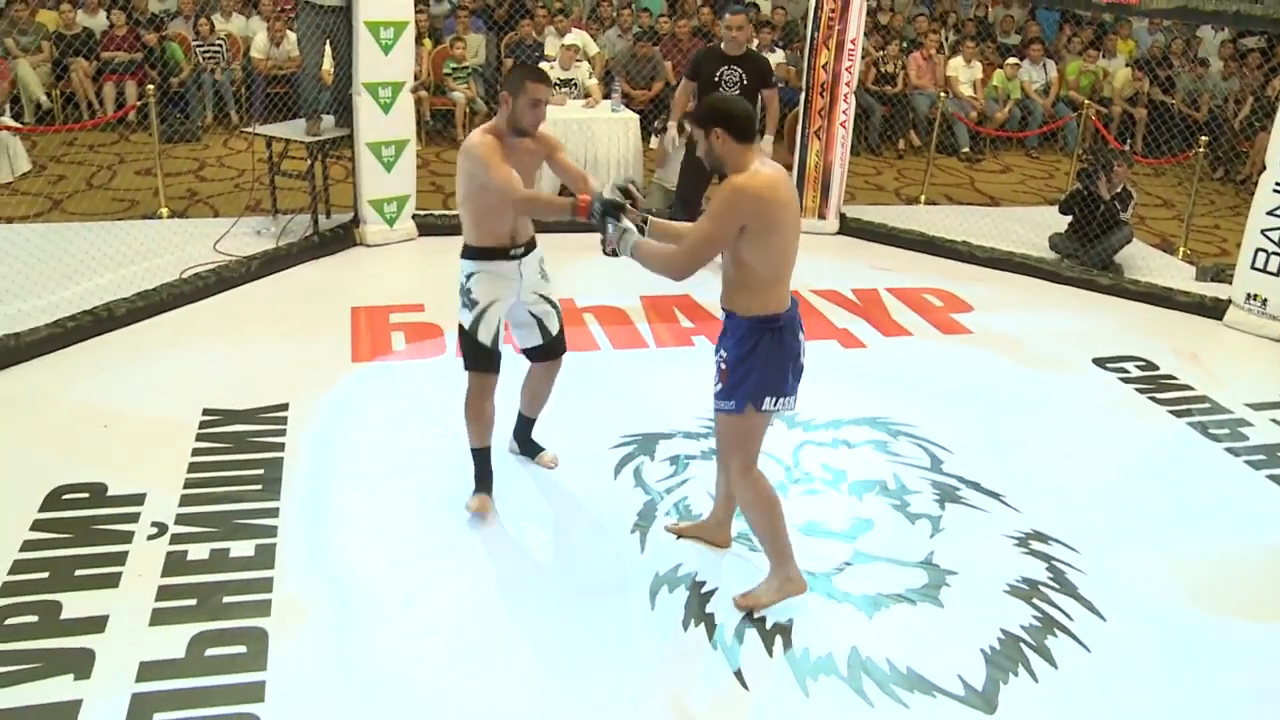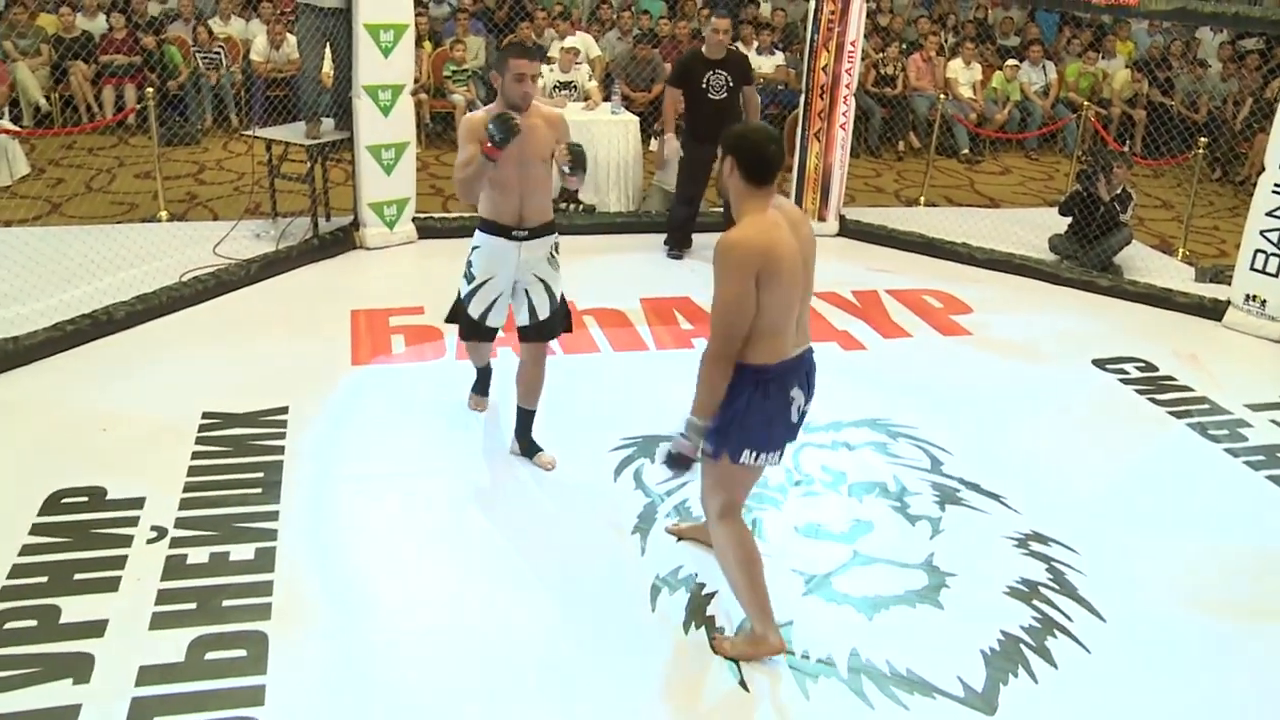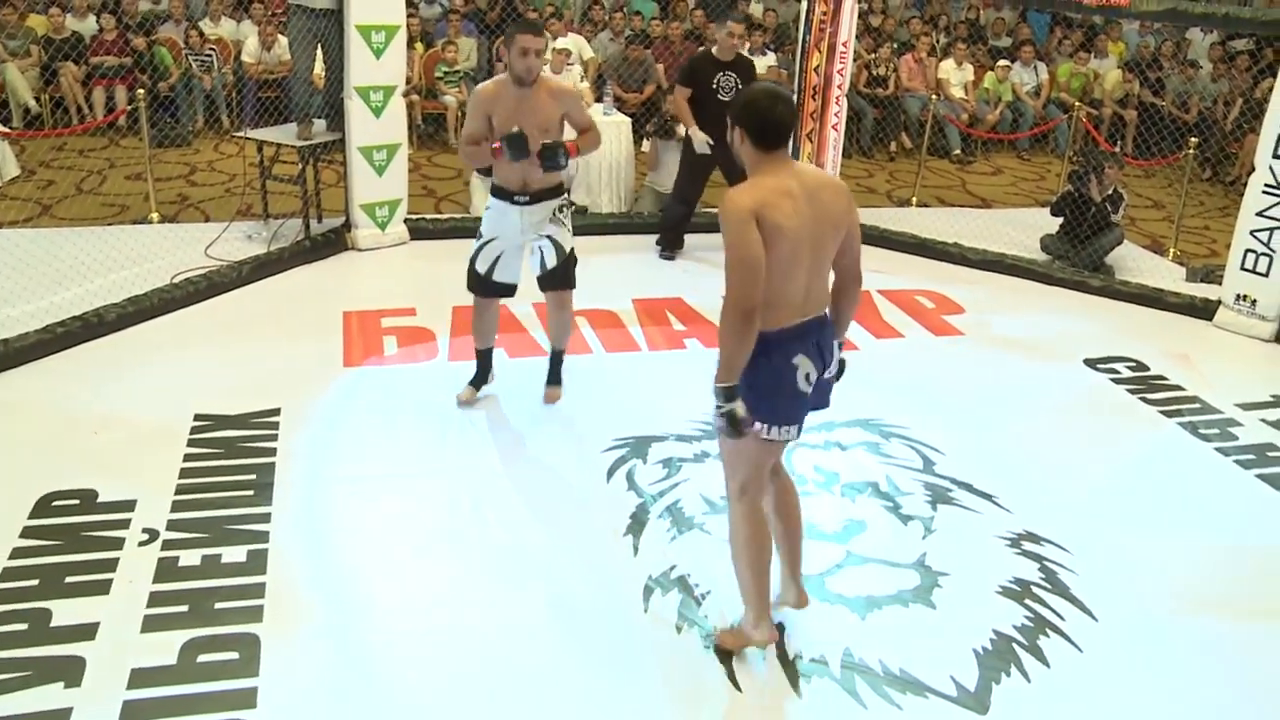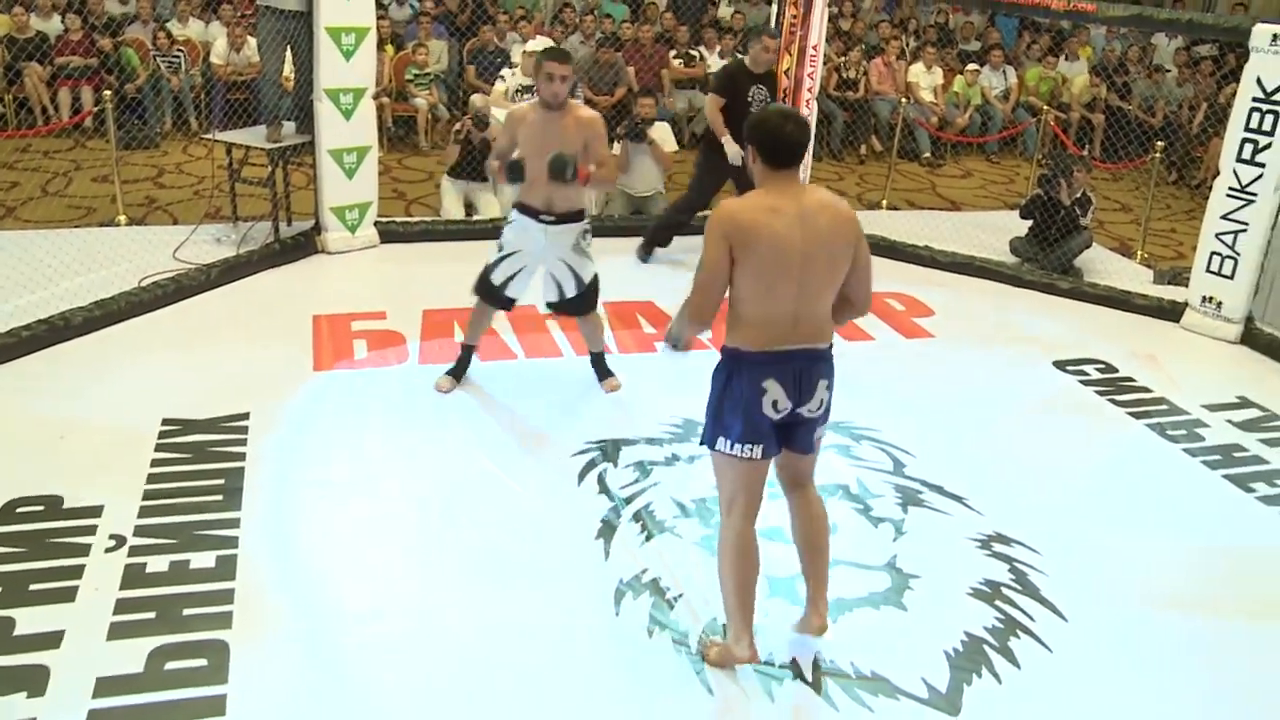
dt=0.3s
person 1, frame 1
left shoulder: (741, 190)
right shoulder: (768, 174)
left elbow: (680, 265)
right elbow: (708, 234)
left wrist: (630, 241)
right wrist: (646, 225)
left hip: (760, 336)
right hip: (765, 324)
left knee: (740, 461)
right knee: (730, 435)
left ankle: (783, 575)
right ankle: (719, 522)
person 1, frame 2
left shoulder: (740, 244)
right shoulder: (791, 216)
left elbow: (723, 349)
left wrist: (695, 426)
left hip: (760, 385)
right hip: (797, 369)
left knee: (723, 507)
right knee: (721, 464)
left ankle: (764, 632)
right ankle: (714, 530)
person 1, frame 3
left shoulder: (743, 201)
right shoulder: (832, 187)
left elbow: (742, 305)
right elbow: (850, 277)
left wrist: (727, 386)
left hip: (769, 353)
right hip: (815, 344)
left knee: (744, 492)
right knee: (769, 468)
left ankle: (754, 623)
right ankle: (792, 585)
person 1, frame 4
left shoulder: (732, 217)
right shoulder: (842, 215)
left elbow: (700, 310)
right elbow: (859, 302)
left wrist: (677, 332)
left hip: (749, 375)
right hip: (813, 371)
left knee: (738, 512)
right knee: (800, 484)
left ankle: (739, 640)
right ankle: (816, 610)
person 2, frame 1
left shoulder: (542, 141)
right shoulder: (480, 146)
left elbow: (580, 181)
right elbow: (520, 199)
left wrist: (606, 199)
right wrist: (585, 208)
left hip: (528, 260)
right hip: (486, 267)
left knee: (549, 358)
right knee: (483, 373)
left ankle: (523, 437)
right ankle: (483, 480)
person 2, frame 2
left shoulder: (554, 121)
right shoulder: (475, 123)
left elbow: (574, 178)
right elbow: (465, 192)
left wrist: (576, 167)
right wrist: (491, 147)
left hip: (541, 244)
right hip: (492, 242)
left knee: (536, 346)
right knee: (475, 336)
left ankle: (525, 437)
right ankle: (483, 378)
person 2, frame 3
left shoulder: (562, 93)
right shoulder: (486, 95)
left elbow: (592, 135)
right elbow: (468, 154)
left wrist: (567, 151)
right wrist: (500, 149)
left hip: (548, 204)
right hip: (503, 205)
left knee: (559, 295)
right knee: (485, 295)
left ankle: (556, 366)
right ankle: (482, 373)
person 2, frame 4
left shoulder: (588, 122)
right shoulder: (518, 117)
left elbow: (610, 178)
right elbow: (494, 162)
left wrist: (580, 173)
right wrist: (501, 171)
left hip: (569, 227)
right hip: (524, 222)
left knee: (584, 309)
right knee: (487, 299)
left ankle: (599, 363)
right ankle: (462, 365)
person 3, frame 1
left shoulder: (759, 63)
right shoulder: (704, 57)
left elbow: (772, 101)
right elbow: (685, 90)
left wrist: (768, 137)
right wrist: (673, 124)
right knee: (689, 193)
person 3, frame 2
left shoulder: (740, 62)
right shoulder: (687, 62)
left elbow: (750, 96)
right elbow: (671, 98)
right wrist: (669, 135)
right hip: (697, 140)
right knee: (688, 193)
right ankle: (677, 241)
person 3, frame 3
left shoulder: (747, 65)
right shoulder: (698, 63)
right elbow: (679, 99)
right wrist: (694, 130)
right hip: (702, 141)
right knee: (685, 193)
right ankle: (669, 242)
person 3, frame 4
left shoulder: (770, 78)
right shoulder: (730, 73)
right elbow: (711, 108)
right wrist: (727, 141)
right hip: (718, 150)
right knee: (695, 200)
right ankle: (651, 241)
